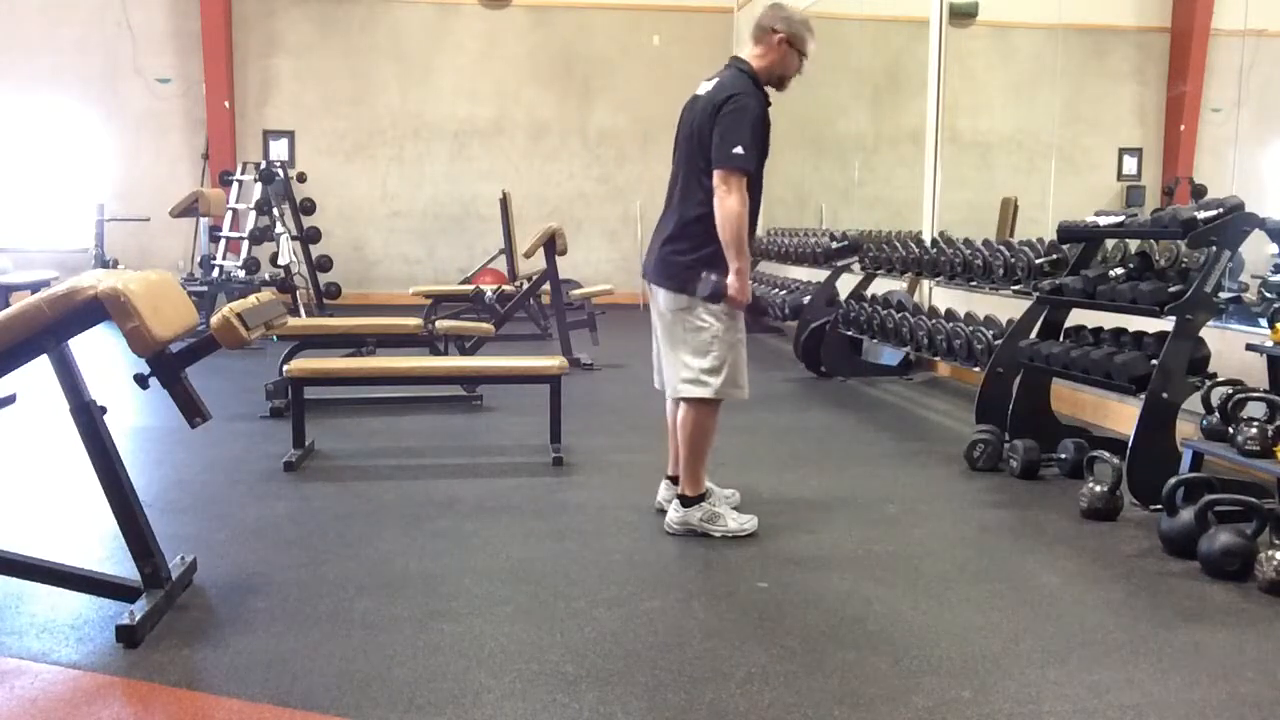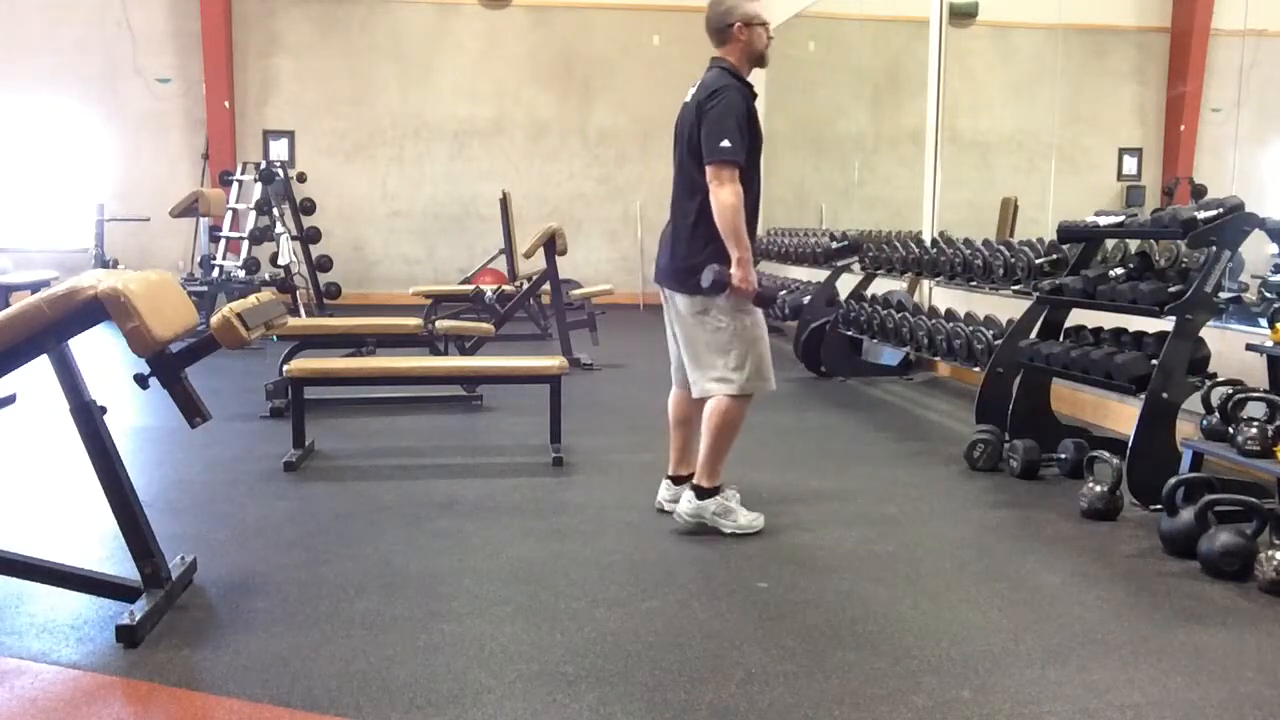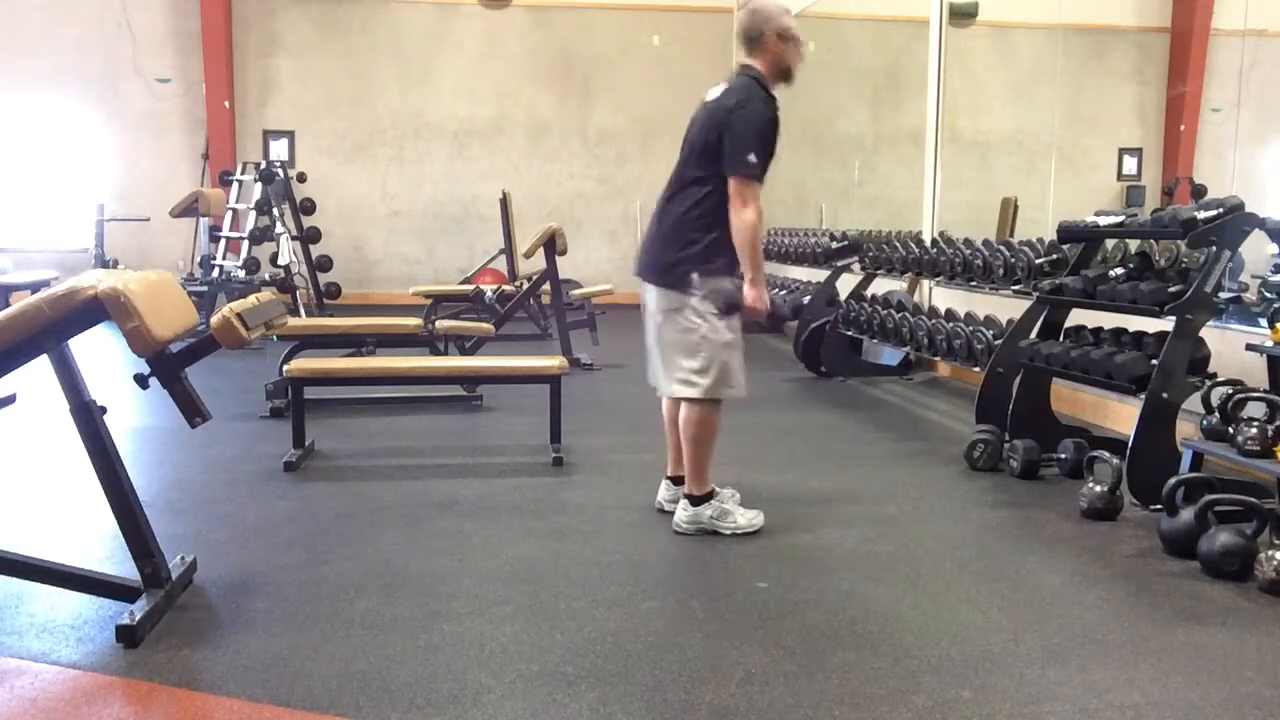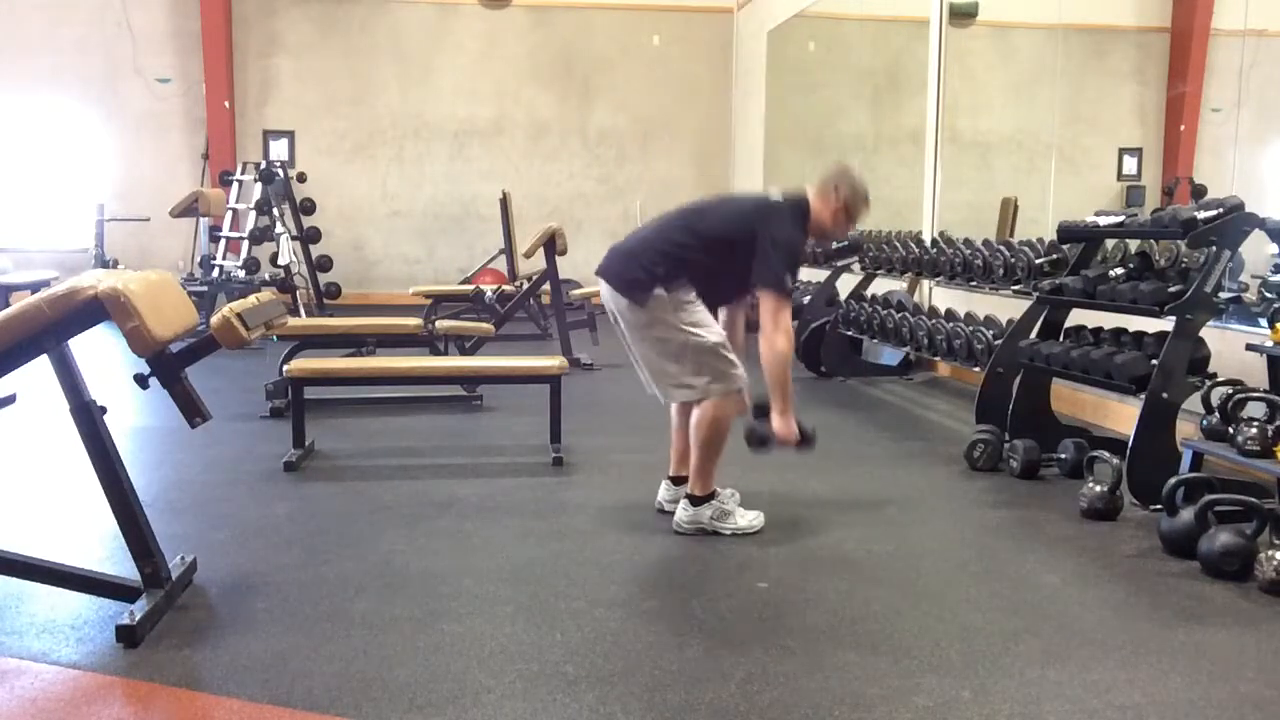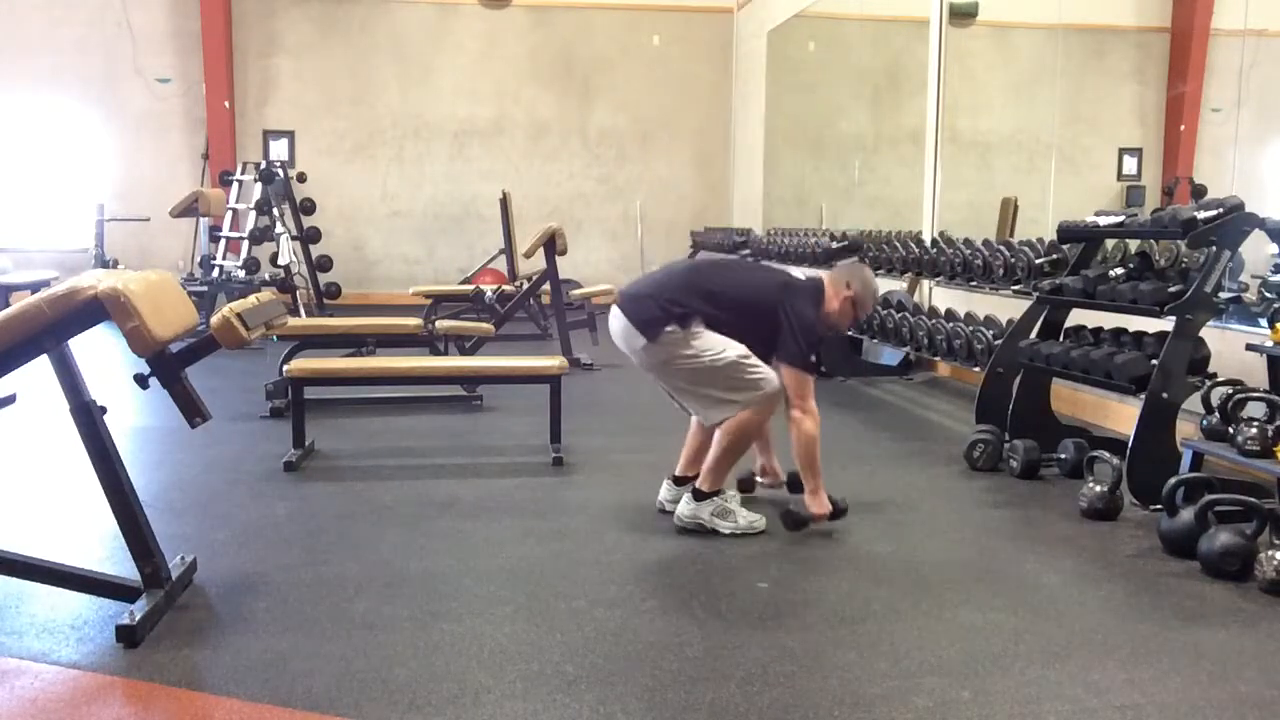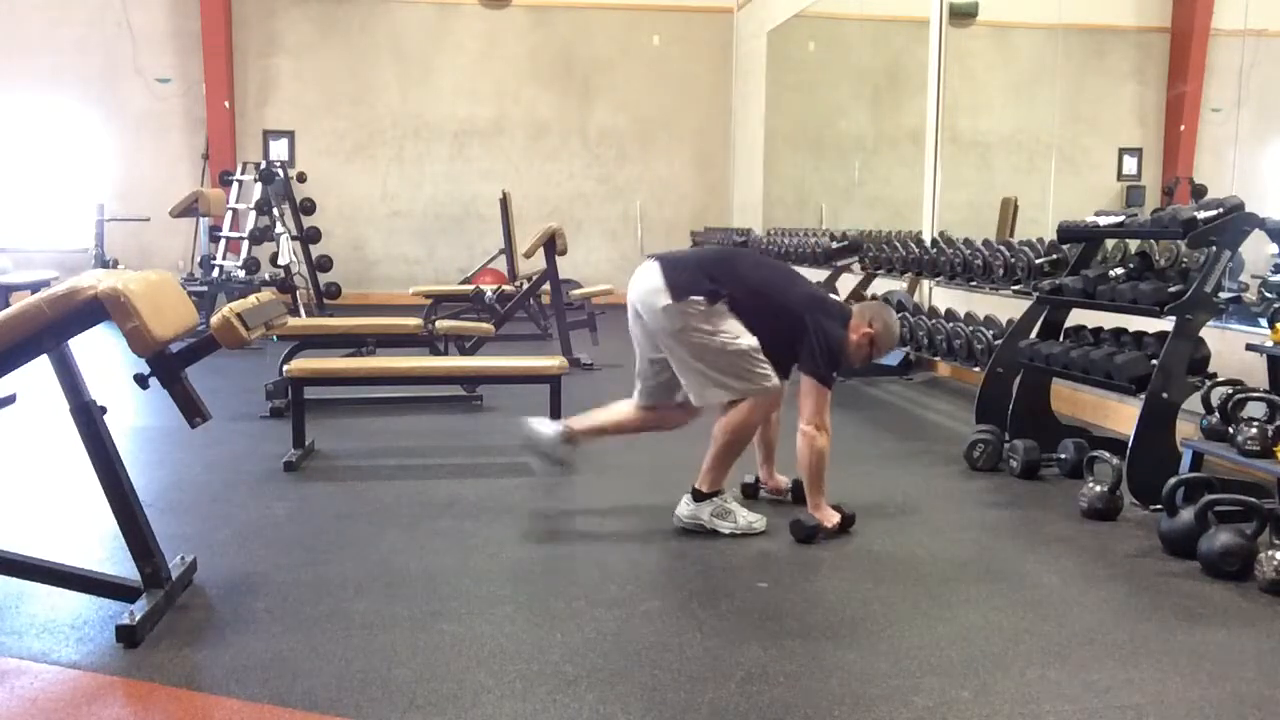
dt=0.4s
person 1, frame 1
left shoulder: (715, 86)
right shoulder: (744, 99)
right elbow: (728, 190)
right wrist: (739, 270)
left hip: (671, 260)
right hip: (700, 268)
left knee: (687, 382)
right knee: (706, 386)
left ankle: (677, 482)
right ankle: (690, 504)
person 1, frame 2
left shoulder: (706, 90)
right shoulder: (728, 94)
right elbow: (723, 184)
right wrist: (742, 261)
left hip: (681, 263)
right hip: (711, 269)
left knee: (691, 379)
right knee: (737, 381)
left ankle: (678, 481)
right ankle: (704, 494)
person 1, frame 3
left shoulder: (725, 96)
right shoulder: (754, 105)
right elbow: (743, 203)
left wrist: (740, 274)
right wrist: (754, 281)
left hip: (669, 258)
right hip: (695, 268)
left knee: (683, 379)
right knee: (704, 383)
left ankle: (677, 482)
right ankle: (698, 502)
person 1, frame 4
left shoulder: (771, 213)
right shoulder: (784, 229)
left elbow: (733, 304)
right elbow: (775, 330)
left wrist: (733, 376)
right wrist: (782, 414)
left hip: (627, 275)
right hip: (647, 284)
left knee: (697, 379)
right knee: (718, 387)
left ankle: (677, 484)
right ankle: (699, 505)
person 1, frame 5
right shoulder: (801, 310)
left elbow: (745, 389)
right elbow: (801, 410)
left wrist: (765, 456)
right wrist: (814, 491)
left hip: (633, 311)
right hip: (654, 324)
left knee: (725, 392)
right knee: (763, 394)
left ankle: (680, 484)
right ankle: (703, 501)
person 1, frame 6
left shoulder: (795, 308)
right shoulder: (831, 332)
left elbow: (735, 393)
right elbow: (812, 427)
left wrist: (768, 473)
right wrist: (818, 506)
left hip: (654, 280)
right hip: (681, 294)
left knee: (664, 408)
right knee: (761, 394)
left ankle: (562, 434)
right ankle: (703, 502)
